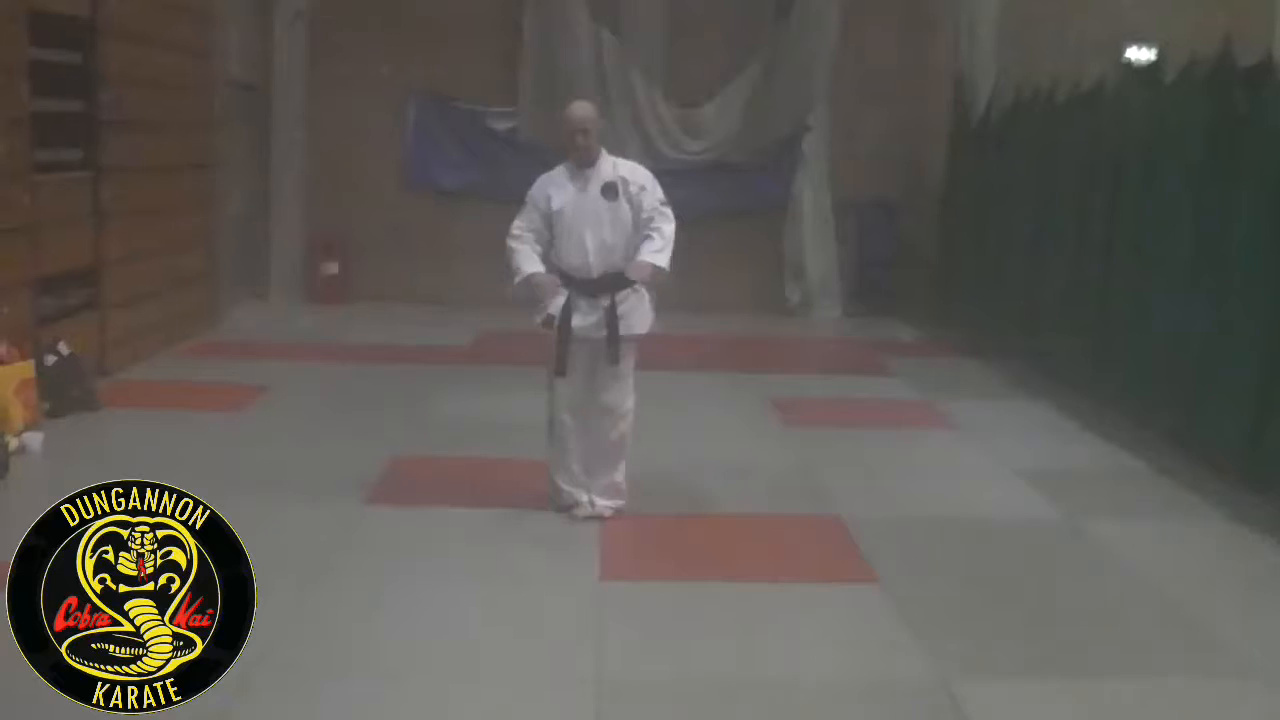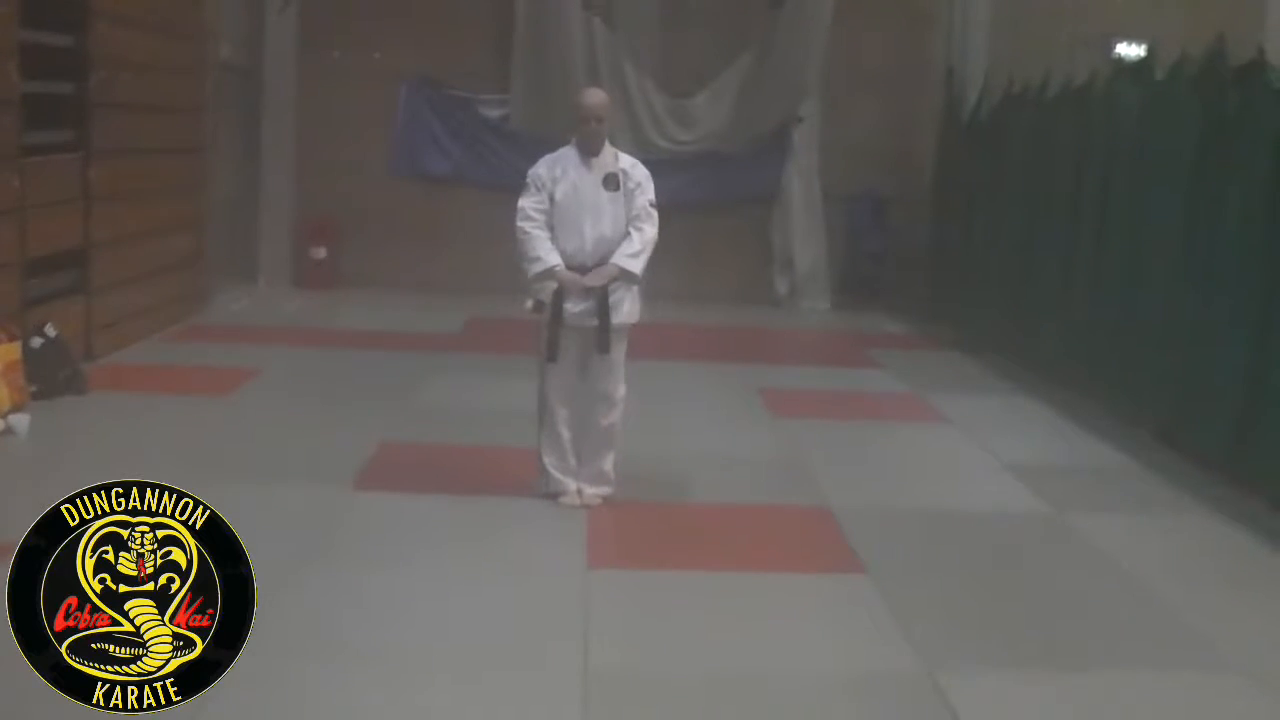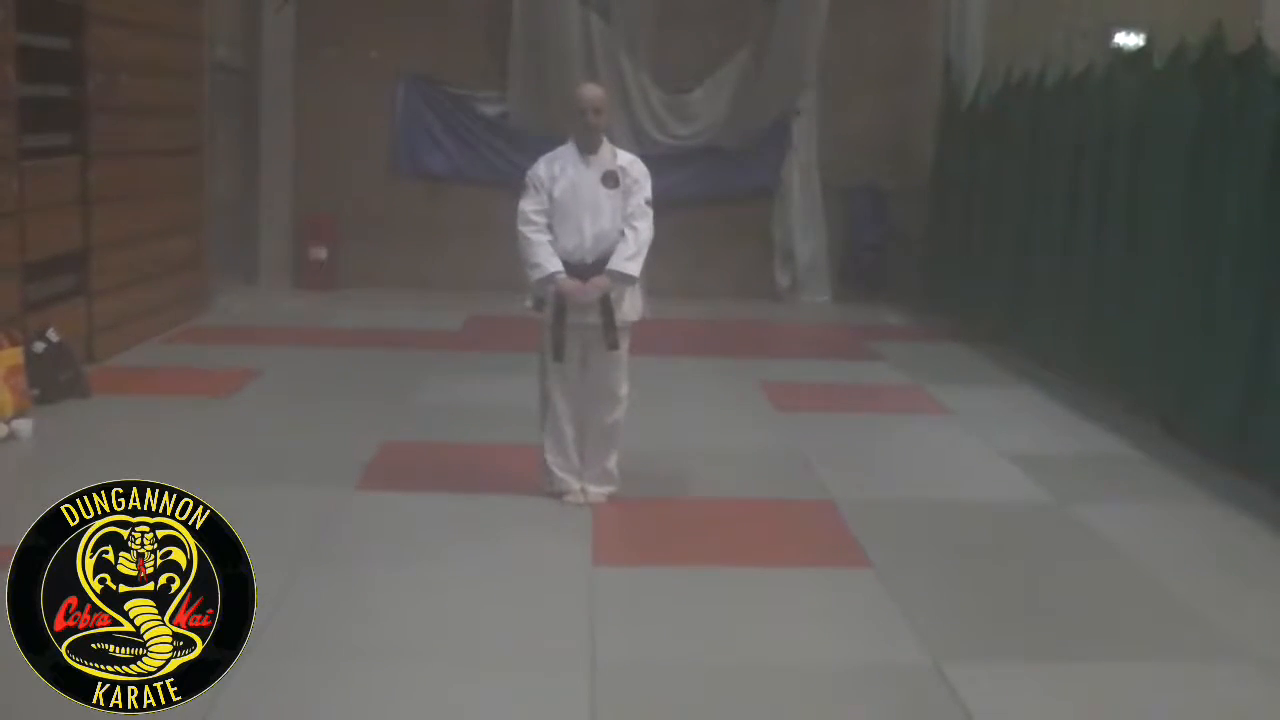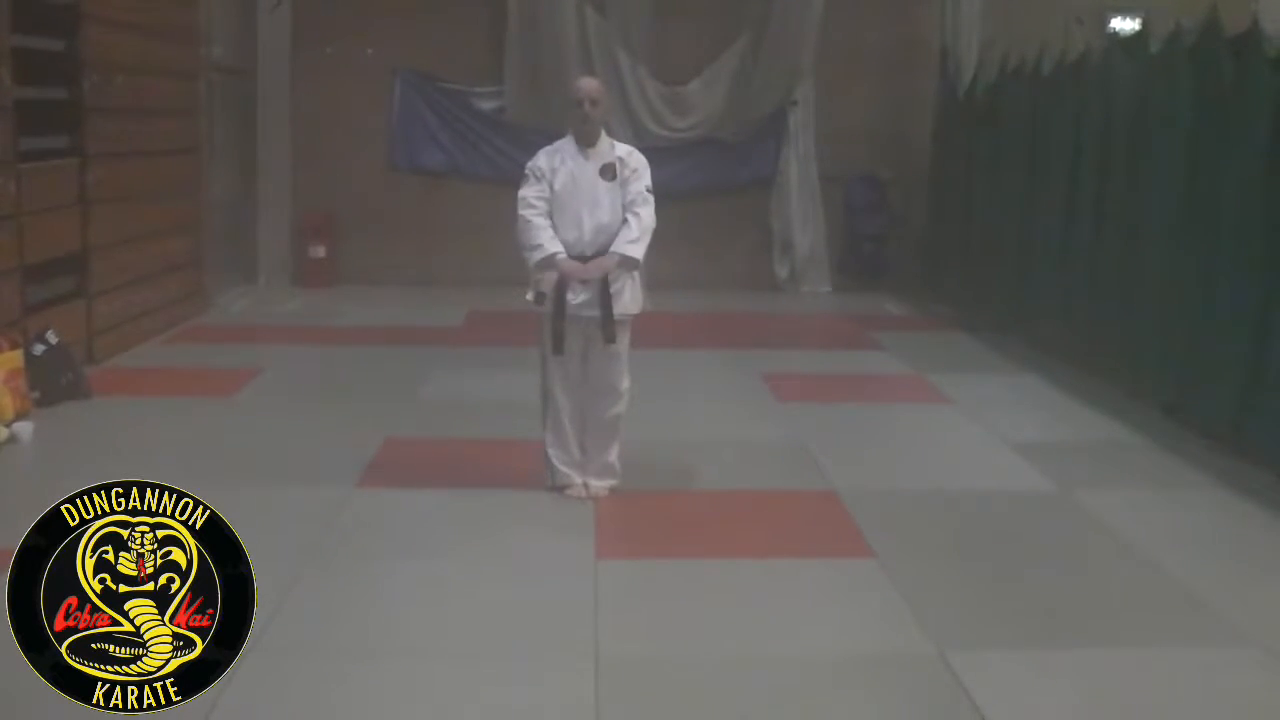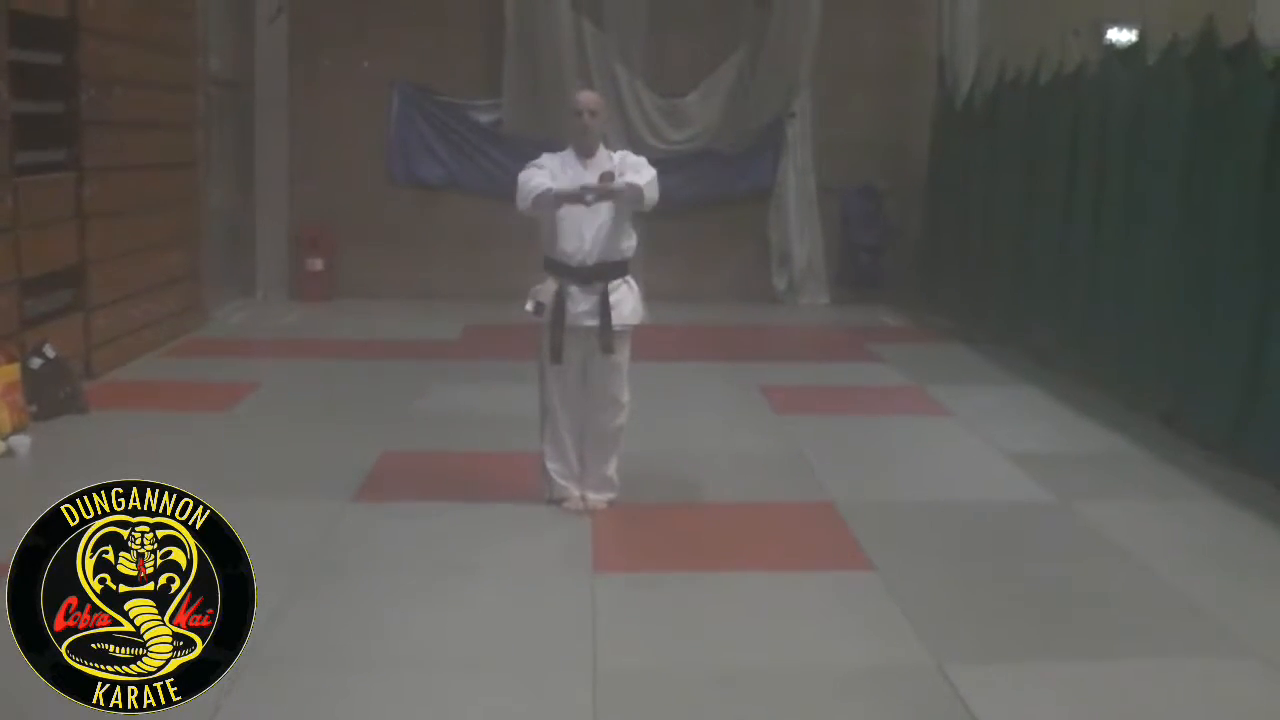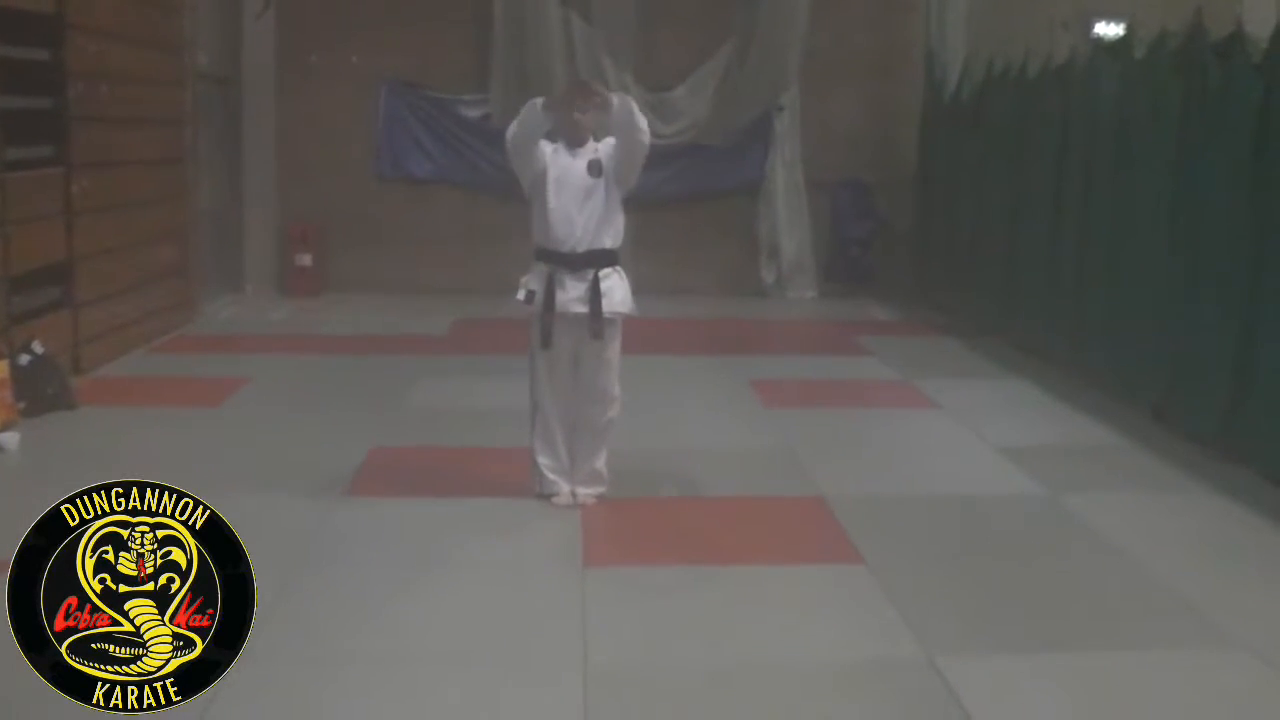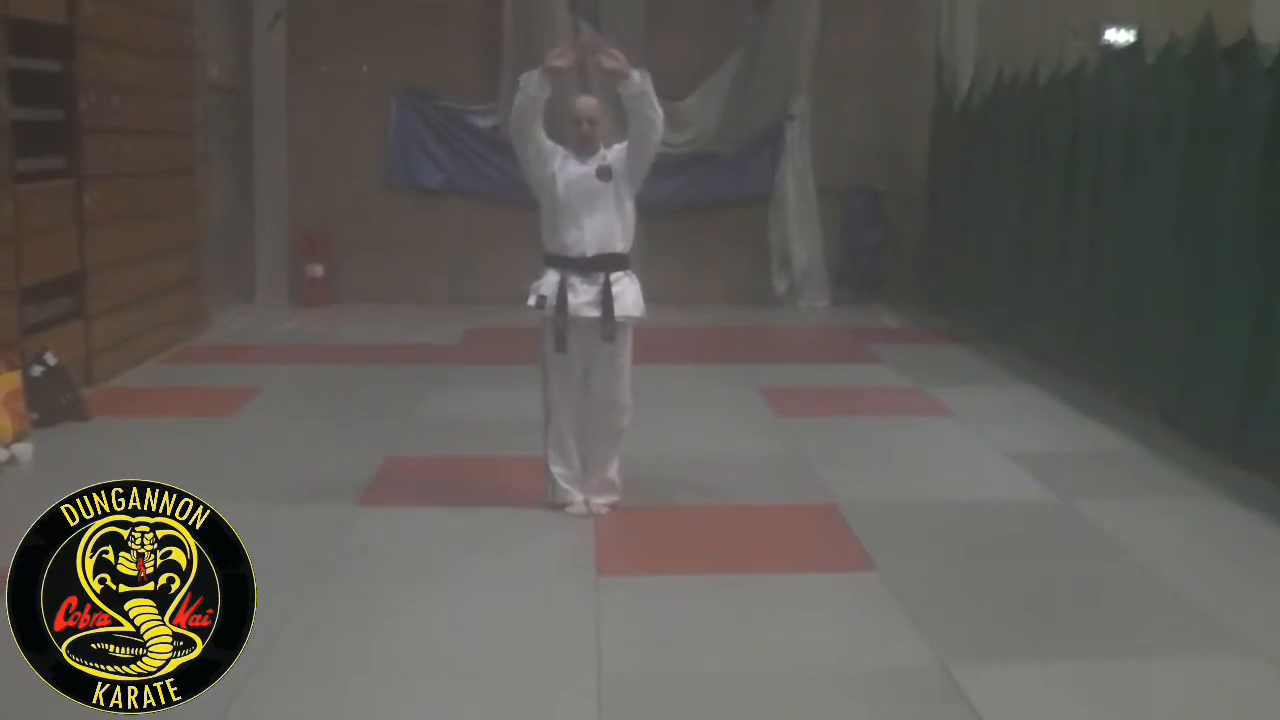
dt=0.5s
person 1, frame 1
left shoulder: (632, 176)
right shoulder: (549, 185)
left elbow: (660, 223)
right elbow: (523, 236)
left wrist: (648, 261)
right wrist: (535, 275)
left hip: (620, 305)
right hip: (570, 305)
left knee: (614, 405)
right knee: (567, 403)
left ankle: (606, 491)
right ankle: (573, 491)
person 1, frame 2
left shoulder: (632, 171)
right shoulder: (548, 168)
left elbow: (645, 228)
right elbow: (529, 224)
left wrist: (612, 270)
right wrist: (558, 272)
left hip: (612, 296)
right hip: (560, 294)
left knee: (605, 393)
right knee: (558, 390)
left ankle: (595, 479)
right ankle: (561, 479)
person 1, frame 3
left shoulder: (630, 167)
right shoulder: (547, 167)
left elbow: (639, 228)
right elbow: (531, 228)
left wrist: (608, 279)
right wrist: (558, 280)
left hip: (612, 291)
right hip: (562, 291)
left knee: (608, 391)
right knee: (560, 389)
left ankle: (599, 477)
right ankle: (565, 478)
person 1, frame 4
left shoulder: (629, 159)
right shoulder: (546, 160)
left elbow: (641, 215)
right elbow: (530, 215)
left wrist: (610, 261)
right wrist: (561, 263)
left hip: (613, 286)
right hip: (561, 286)
left knee: (609, 385)
right knee: (561, 384)
left ankle: (600, 471)
right ankle: (568, 472)
person 1, frame 5
left shoulder: (627, 163)
right shoulder: (548, 166)
left elbow: (646, 188)
right elbow: (529, 191)
left wrist: (614, 189)
right wrist: (564, 194)
left hip: (612, 294)
right hip: (562, 293)
left knee: (608, 397)
right knee: (560, 397)
left ankle: (598, 484)
right ankle: (565, 485)
person 1, frame 6
left shoulder: (612, 155)
right shoulder: (542, 158)
left elbow: (638, 137)
right elbow: (518, 139)
left wrist: (611, 105)
right wrist: (548, 107)
left hip: (601, 285)
right hip: (552, 283)
left knee: (598, 390)
right knee: (551, 390)
left ankle: (588, 477)
right ankle: (555, 479)
person 1, frame 7
left shoulder: (624, 163)
right shoulder: (550, 164)
left elbow: (649, 126)
right elbow: (524, 127)
left wrist: (628, 79)
right wrist: (545, 77)
left hip: (613, 291)
right hip: (563, 291)
left knee: (610, 398)
right knee: (563, 397)
left ankle: (600, 487)
right ankle: (569, 488)
